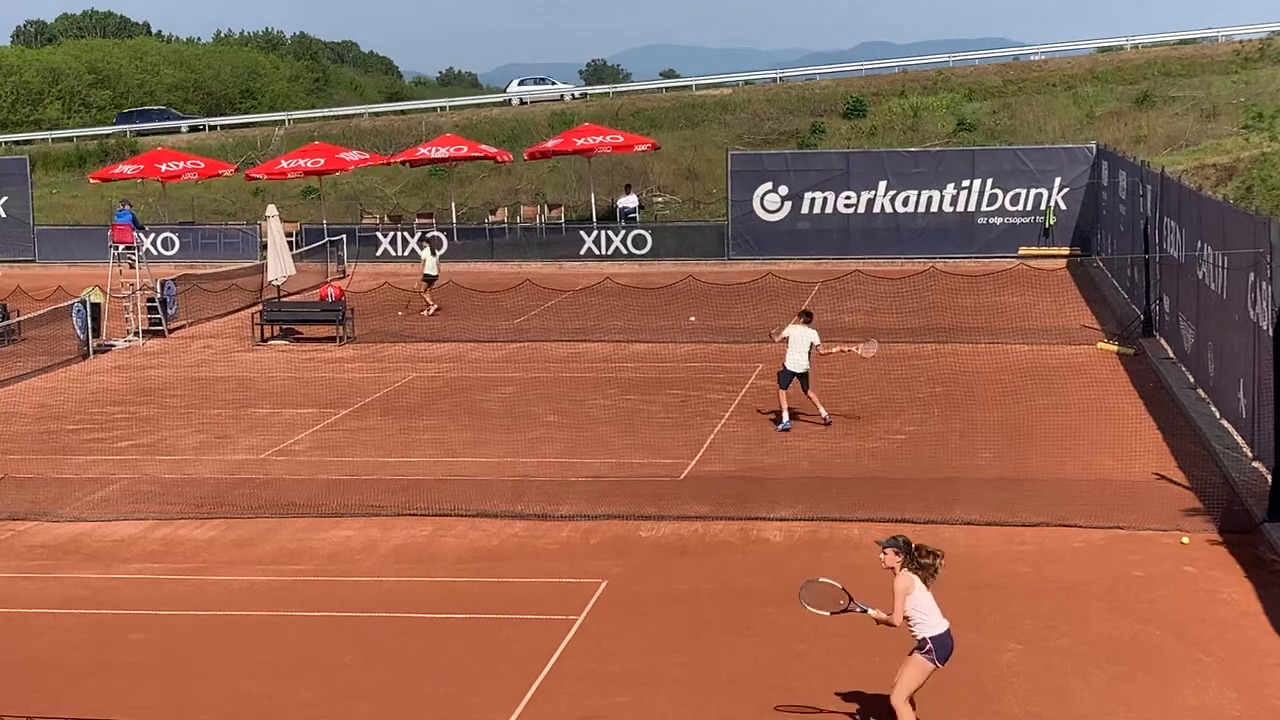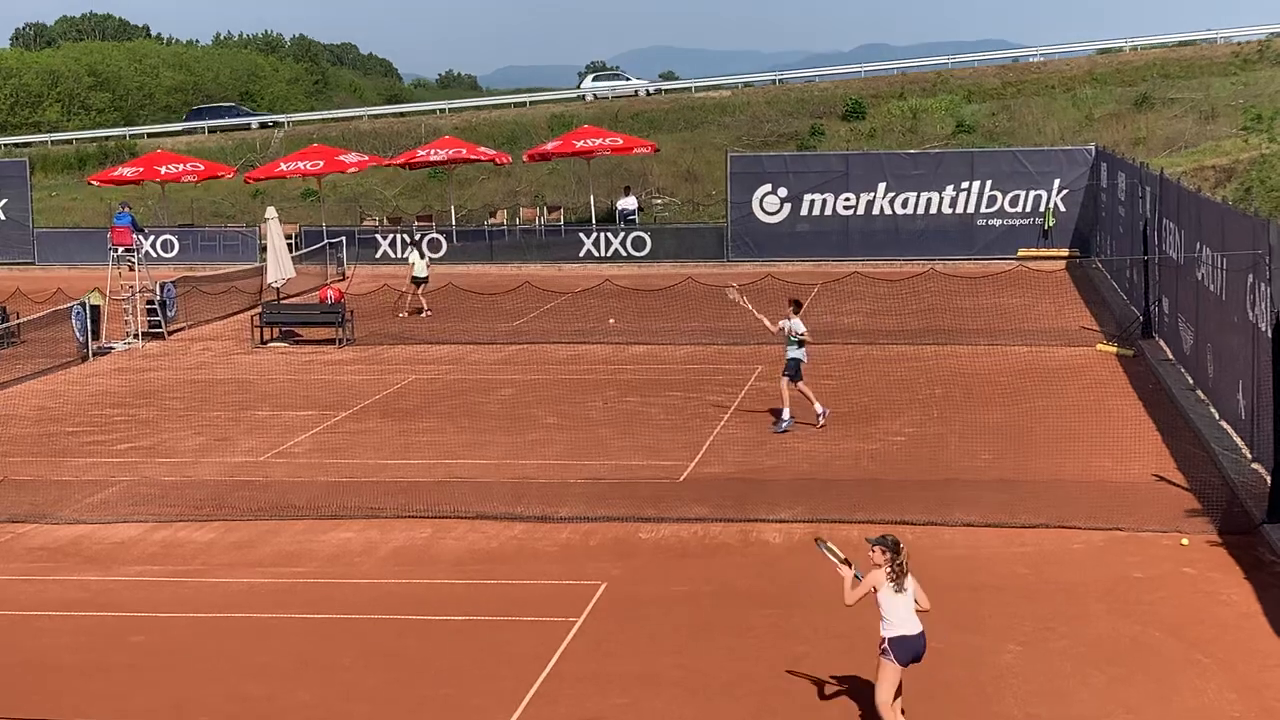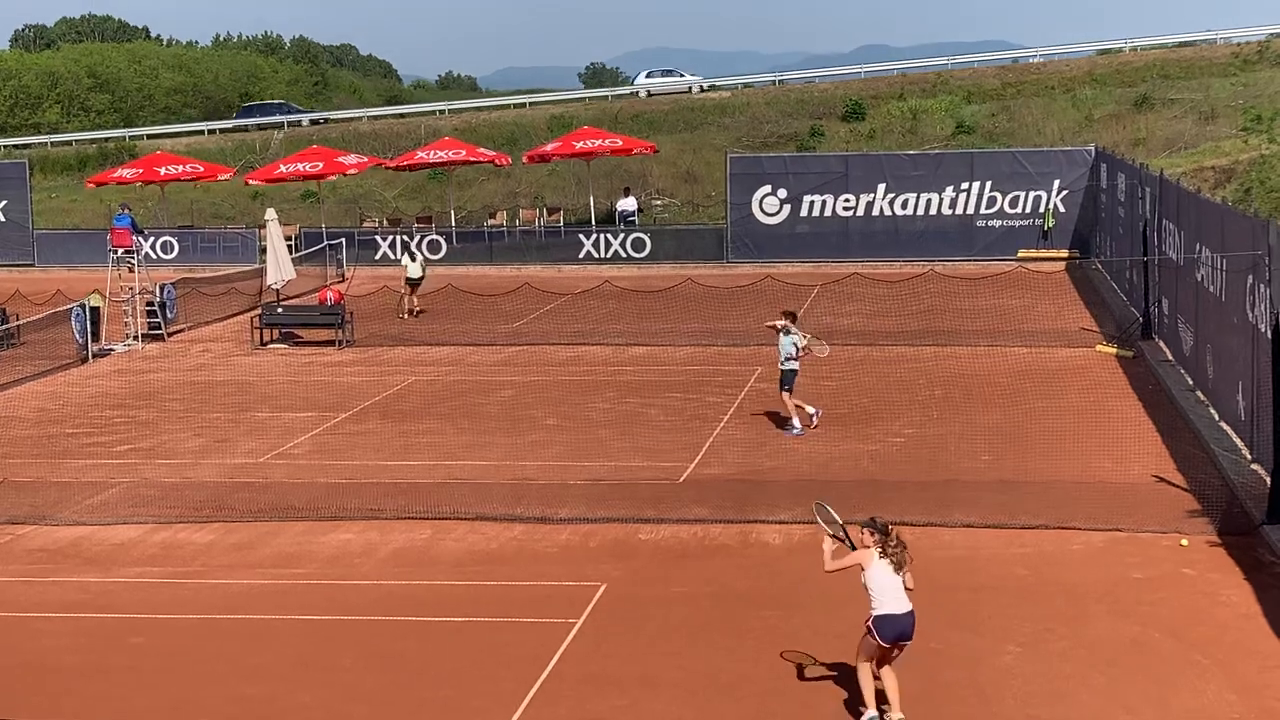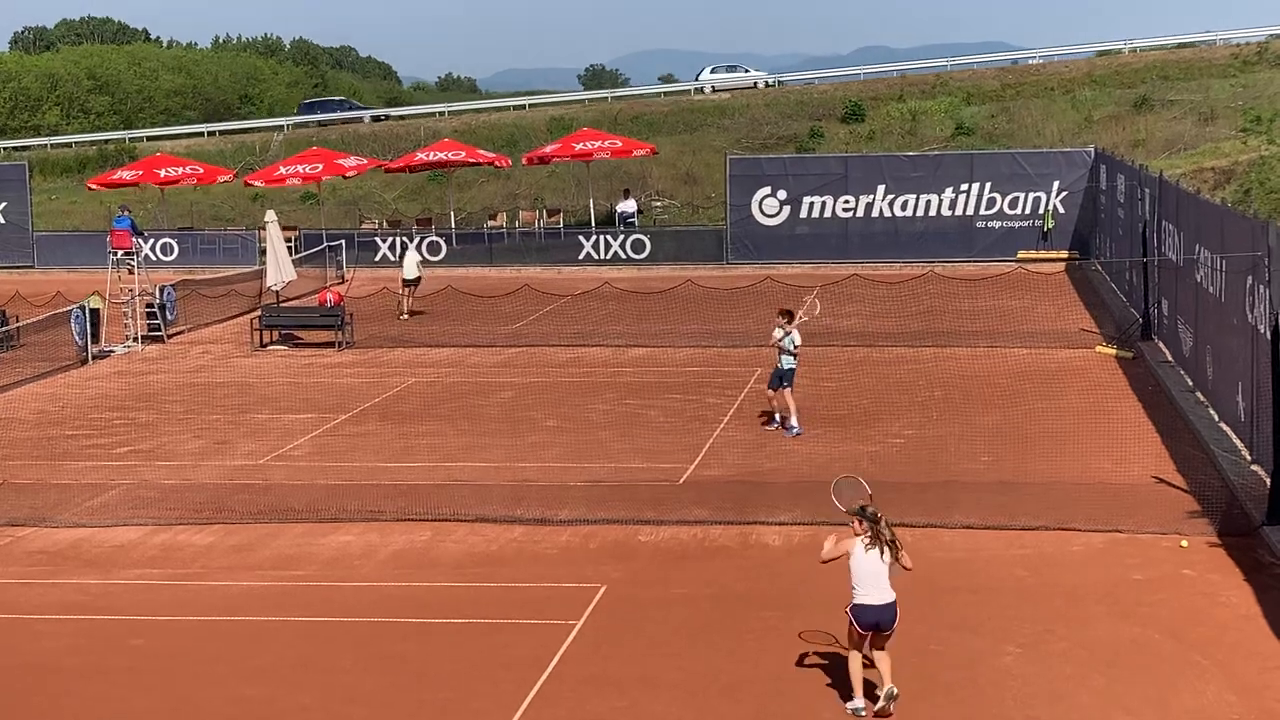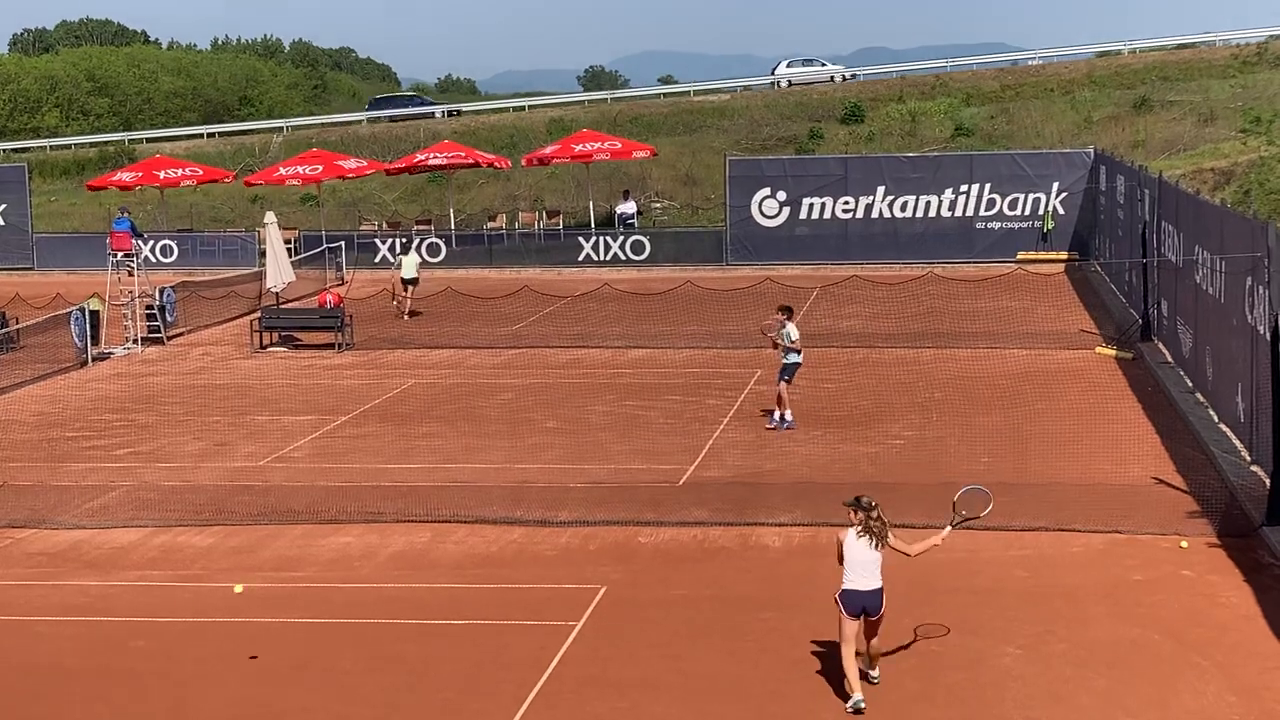
dt=0.2s
person 1, frame 1
left shoulder: (901, 580)
right shoulder: (913, 575)
left elbow: (897, 621)
left wrist: (880, 618)
right wrist: (885, 616)
left hip: (934, 645)
right hip: (933, 641)
left knee: (897, 699)
right knee: (898, 685)
person 1, frame 2
left shoulder: (876, 576)
right shoulder: (907, 575)
left elbow: (849, 601)
right elbow: (925, 606)
left wrist: (848, 578)
left hip: (897, 643)
right hip: (918, 641)
left knee: (883, 703)
right knee: (891, 676)
person 1, frame 3
left shoulder: (864, 555)
right shoulder: (897, 555)
left elbow: (828, 567)
right elbow: (910, 585)
left wrist: (827, 550)
left hip: (884, 622)
right hip: (907, 621)
left knee: (863, 663)
right knee: (883, 666)
person 1, frame 4
left shoulder: (850, 544)
right shoulder: (888, 544)
left elbow: (823, 558)
right elbow: (909, 565)
left wrist: (828, 546)
left hip: (863, 610)
right hip: (888, 609)
left knee: (855, 652)
right knee: (879, 649)
left ankle: (859, 702)
right ankle: (888, 688)
person 1, frame 5
left shoulder: (843, 535)
right shoulder: (882, 534)
right elbow: (911, 551)
right wrist: (937, 538)
left hip: (849, 597)
right hip: (874, 596)
left knee: (847, 650)
right knee: (871, 634)
left ankle: (857, 695)
right ankle: (872, 671)
